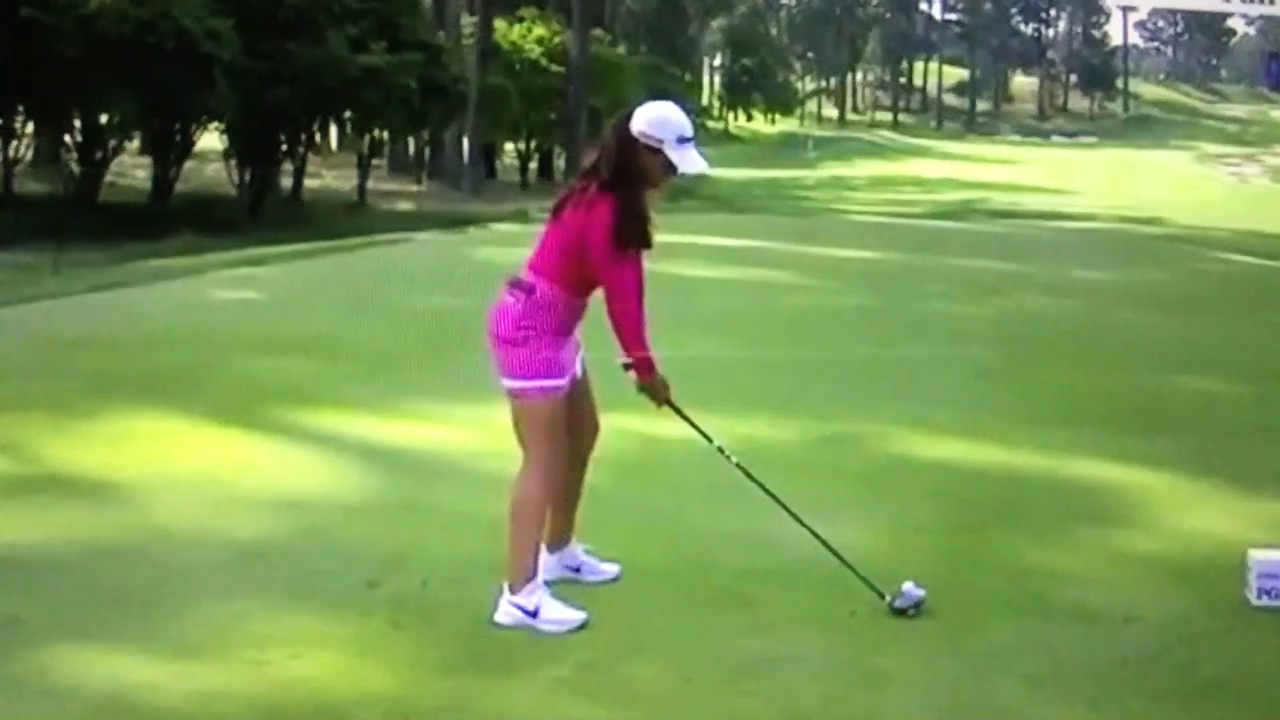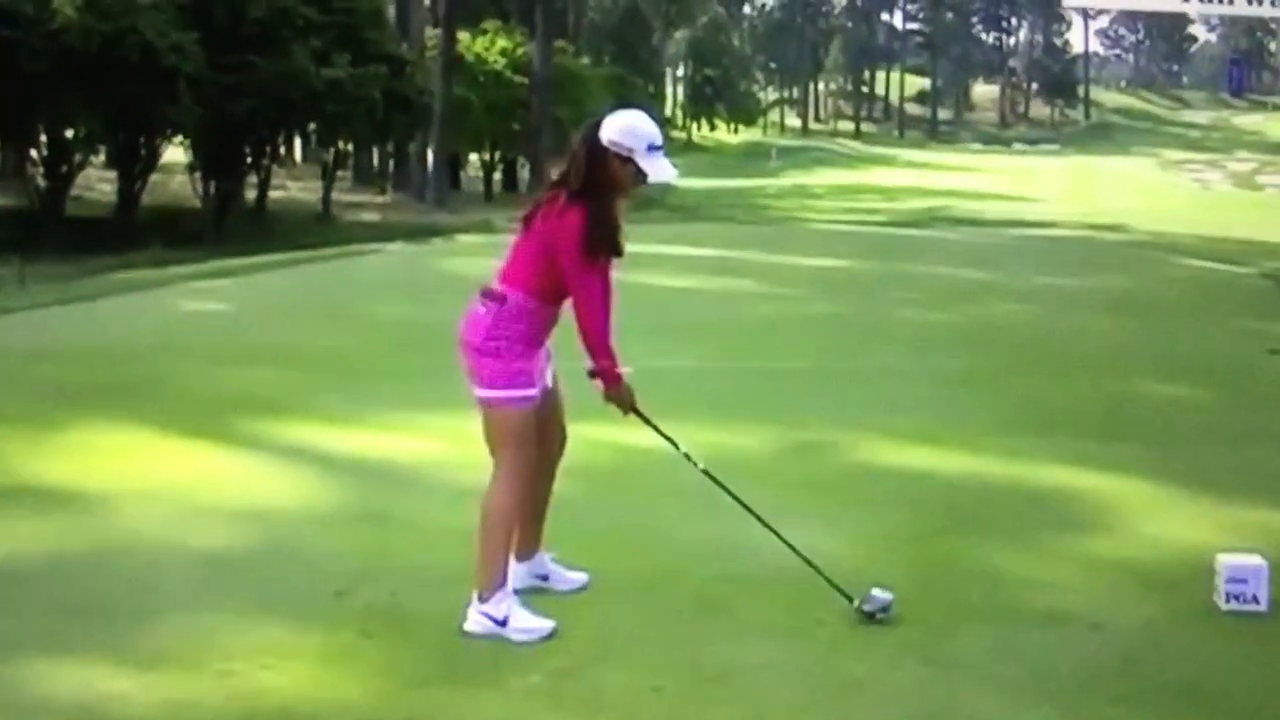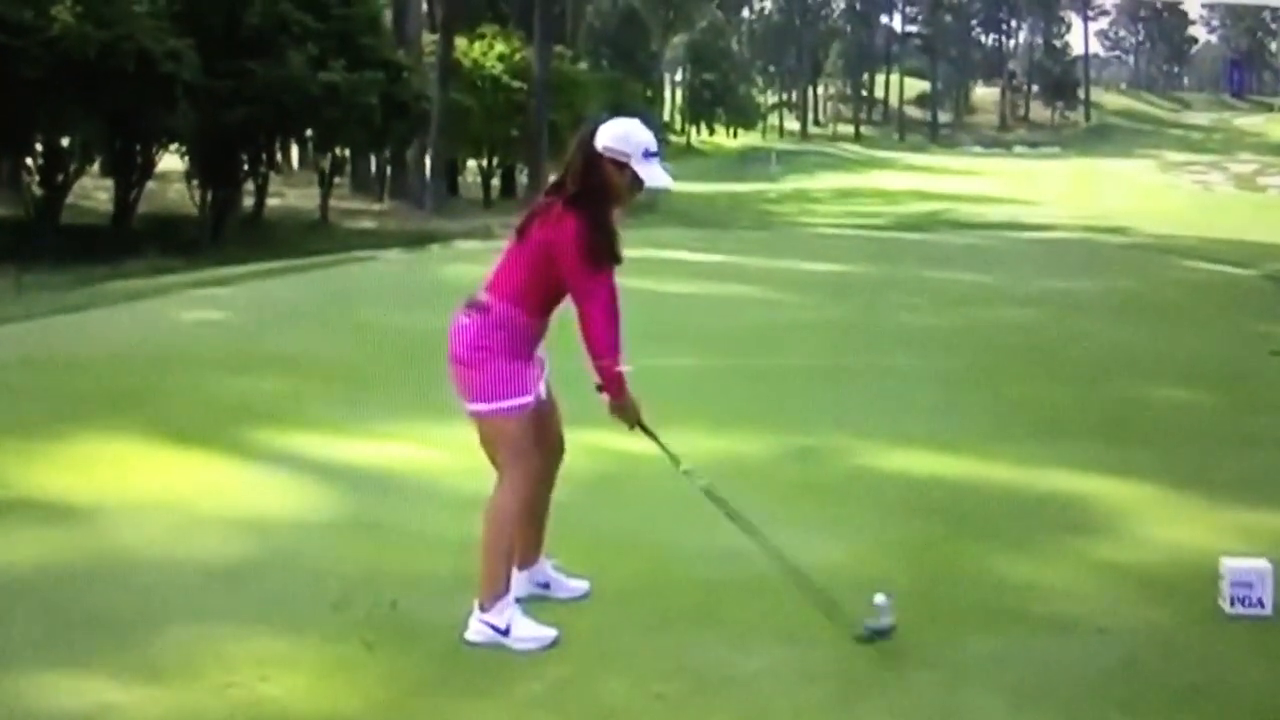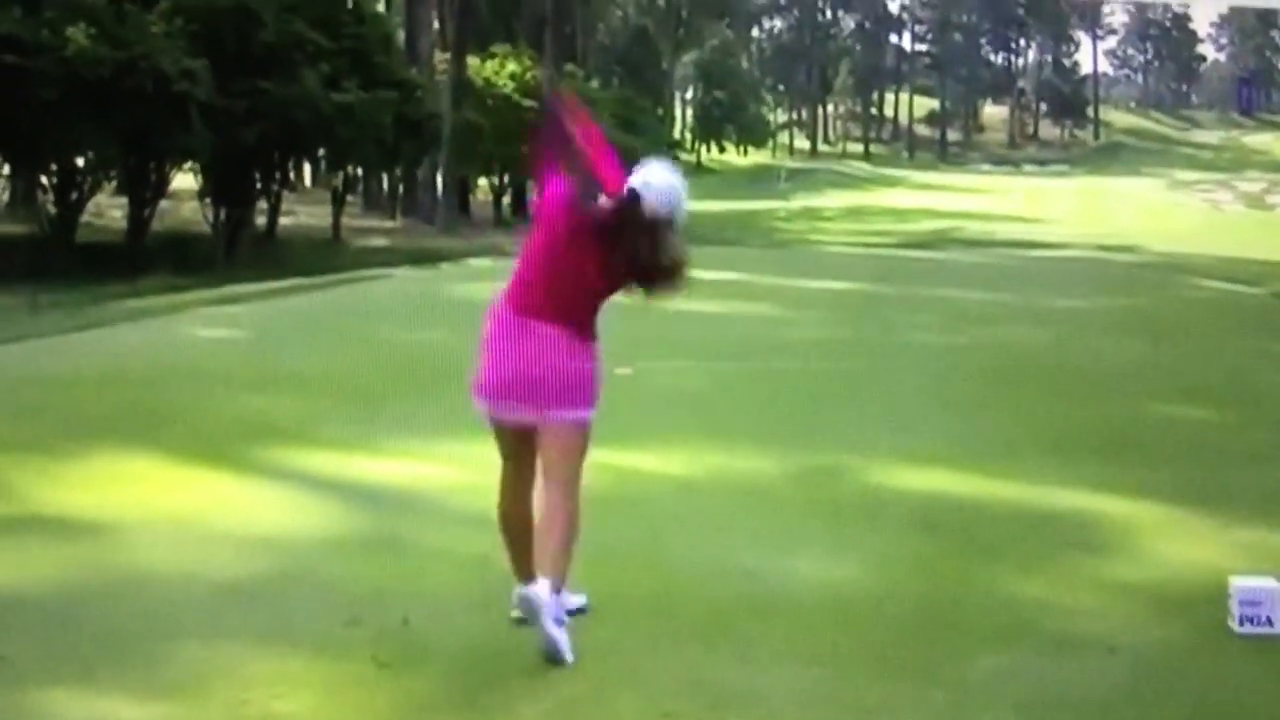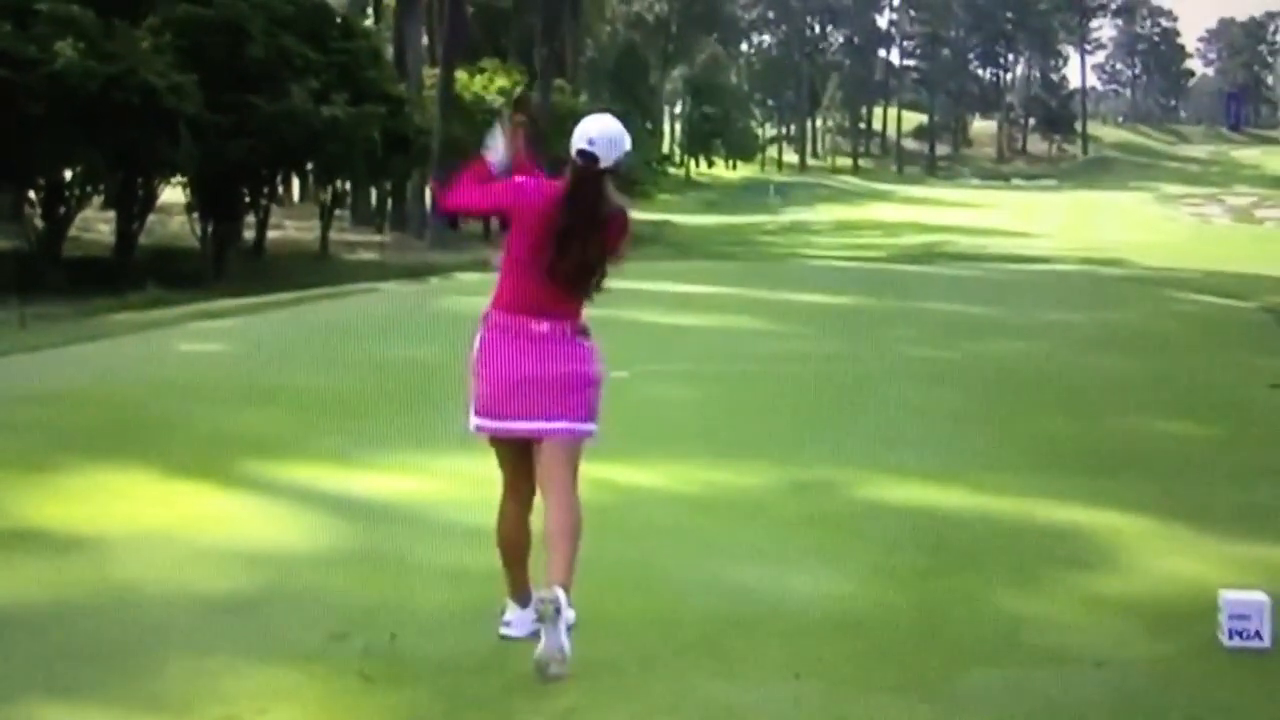
dt=1s
person 1, frame 1
left shoulder: (622, 200)
right shoulder: (601, 207)
left elbow: (630, 281)
right elbow: (618, 294)
left wrist: (640, 357)
right wrist: (645, 367)
left hip: (555, 325)
right hip: (529, 326)
left knee: (582, 433)
right knee: (544, 456)
left ankle: (558, 551)
right ankle: (519, 595)
person 1, frame 2
left shoulder: (594, 208)
right shoulder: (571, 215)
left elbow: (598, 290)
right elbow: (586, 302)
left wrist: (606, 366)
right wrist: (610, 375)
left hip: (527, 335)
right hip: (502, 334)
left knee: (550, 444)
right knee: (514, 464)
left ankle: (527, 561)
right ankle: (489, 604)
person 1, frame 3
left shoulder: (592, 216)
right shoulder: (567, 221)
left elbow: (604, 297)
right elbow: (589, 308)
left wrist: (613, 374)
right wrist: (616, 386)
left hip: (517, 344)
right hip: (490, 343)
left knee: (549, 453)
right knee: (519, 473)
left ankle: (529, 569)
right ankle: (491, 613)
person 1, frame 4
left shoulder: (564, 210)
right shoulder: (633, 257)
left wrist: (567, 113)
left hip: (508, 349)
right hip: (564, 362)
left knee: (516, 477)
right knee: (561, 485)
left ankle: (530, 588)
right ankle: (548, 594)
person 1, frame 5
left shoulder: (527, 194)
right shoulder: (612, 219)
left elbow: (450, 199)
left wrist: (493, 161)
right wrist: (520, 164)
left hip: (504, 347)
right hip: (565, 354)
left knee: (516, 489)
right knee: (560, 488)
left ankle: (520, 607)
right ankle: (556, 598)
